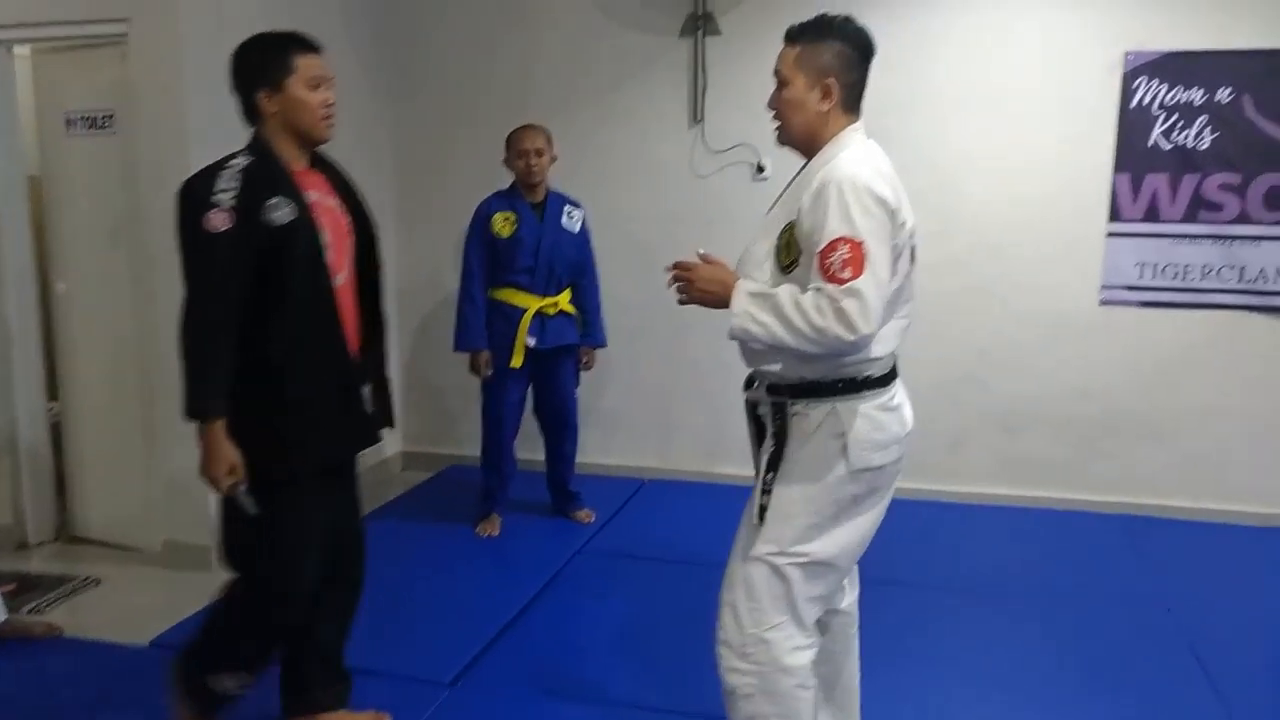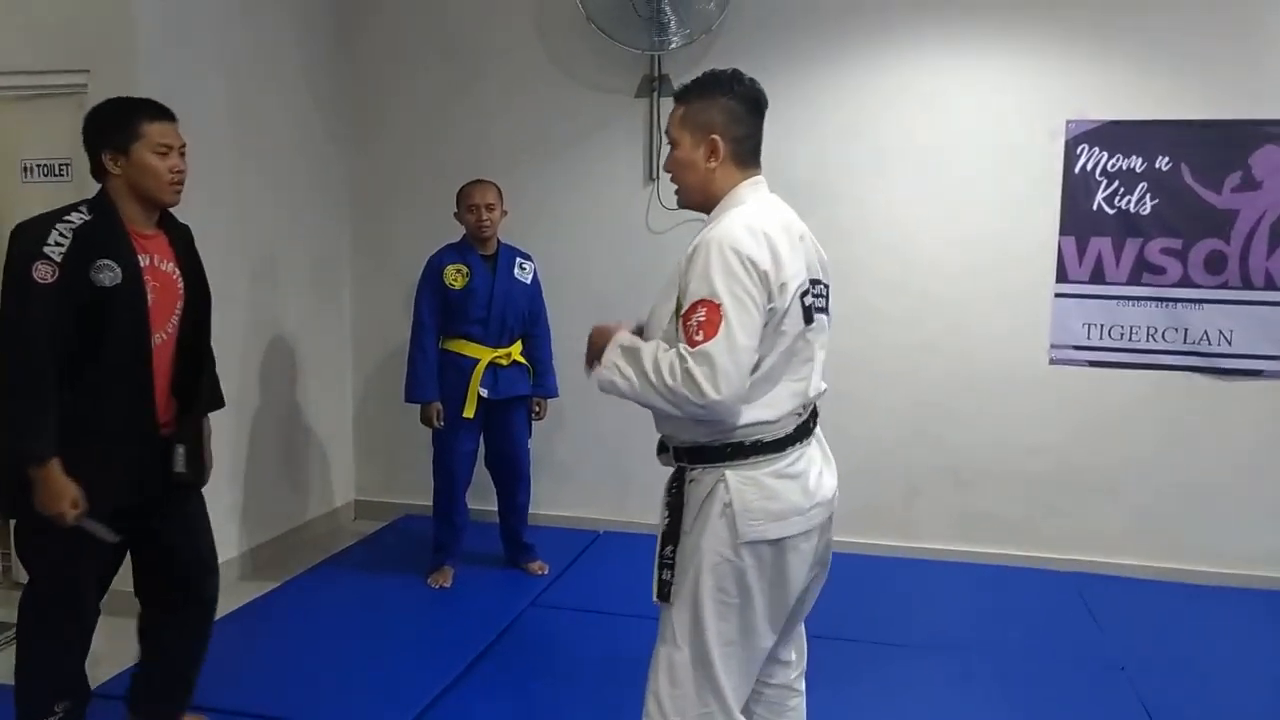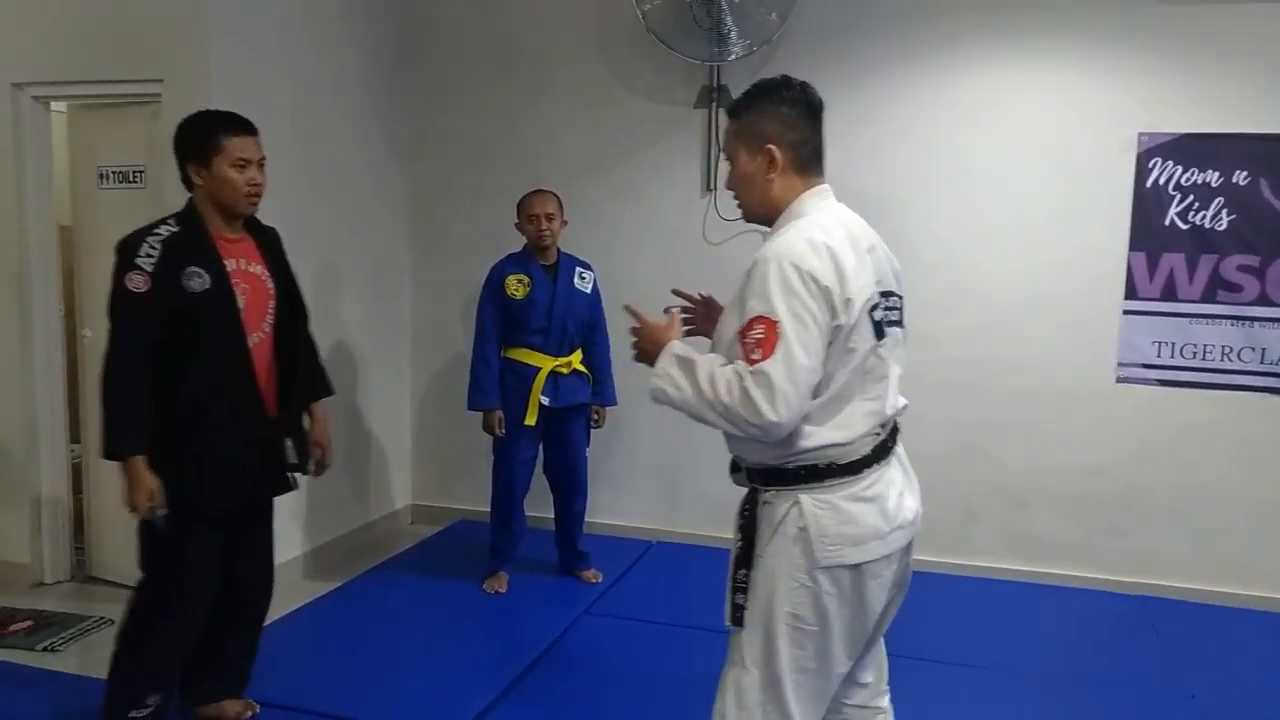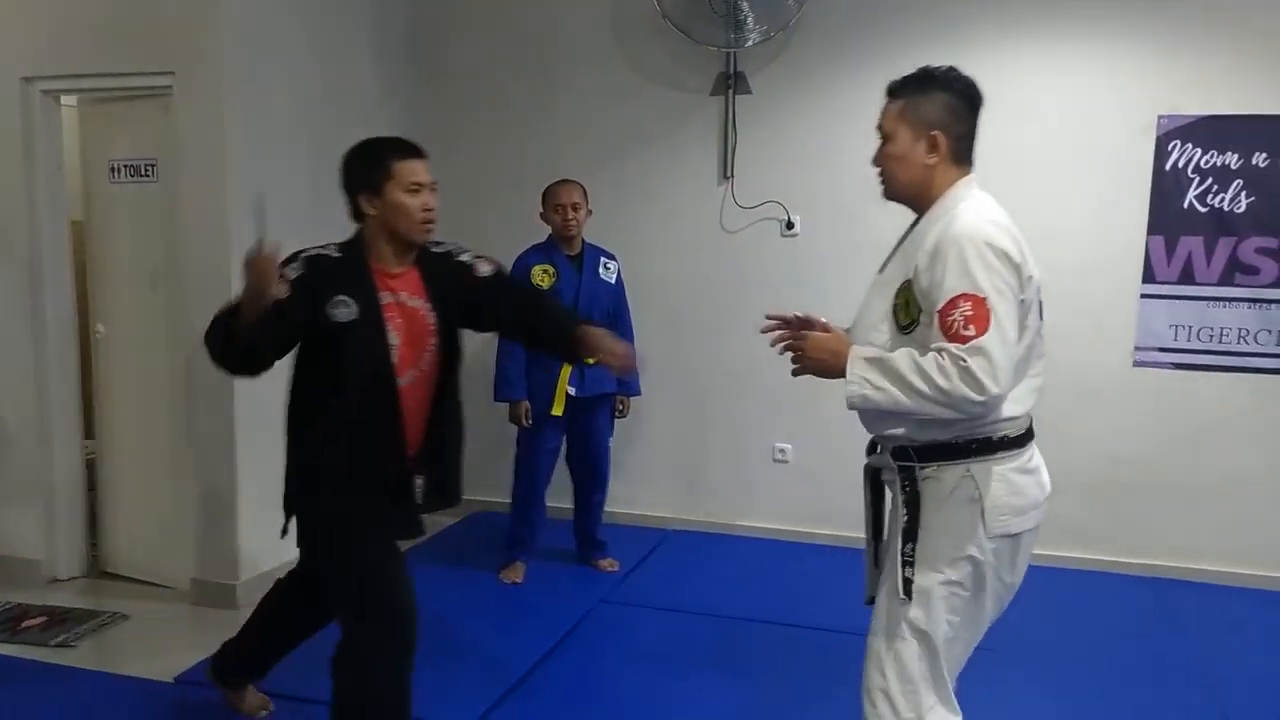
dt=0.5s
person 1, frame 1
left shoulder: (849, 180)
right shoulder: (830, 172)
left elbow: (844, 318)
left wrist: (733, 296)
right wrist: (734, 279)
left hip: (832, 426)
right hip: (822, 417)
left knee: (761, 614)
right knee: (821, 595)
person 1, frame 2
left shoulder: (727, 240)
right shoulder: (788, 229)
left elbow: (702, 386)
left wrist: (617, 346)
right wrist: (664, 324)
left hip: (743, 495)
right hip: (796, 477)
person 1, frame 3
left shoulder: (791, 256)
right shoulder: (860, 239)
left elbow: (765, 405)
left wrist: (670, 356)
right wrist: (734, 328)
left hip: (820, 516)
right hip: (876, 496)
person 1, frame 4
left shoulder: (969, 235)
right shoulder: (939, 227)
left elbow: (973, 378)
left wrist: (847, 365)
right wrist: (842, 339)
left hip: (967, 489)
right hip: (937, 480)
right knee: (906, 656)
person 2, frame 1
left shoulder: (329, 181)
right shoulder: (228, 190)
right elbow: (212, 318)
left wrist: (370, 382)
right wrist: (213, 428)
left hip: (326, 410)
right hip: (273, 421)
left knee: (338, 560)
right knee: (280, 572)
person 2, frame 2
left shoulder: (178, 240)
right shoulder: (58, 240)
left wrist: (199, 429)
left hip: (161, 457)
right hip: (80, 463)
left knee: (190, 582)
right knee: (63, 602)
person 2, frame 3
left shoulder: (265, 242)
right shoulder: (158, 252)
left elbow: (292, 334)
right elbow: (129, 364)
left wrist: (313, 410)
right wrist: (134, 461)
left hip: (256, 451)
right hip: (191, 460)
left knee: (247, 586)
right knee: (175, 593)
person 2, frame 4
left shoulder: (449, 270)
right shoulder: (320, 275)
left elbow: (524, 307)
right elbow: (239, 352)
left wrist: (588, 339)
right wrist: (252, 308)
left hip: (403, 479)
right hip: (339, 480)
left knee: (320, 587)
right knee: (385, 613)
left ankle: (234, 668)
person 3, frame 1
left shoulder: (571, 213)
right shoulder: (491, 211)
left elbow: (585, 280)
right elbow: (474, 282)
left wrist: (590, 337)
right wrist: (476, 342)
left hip: (558, 332)
right hip: (506, 333)
left knee: (562, 420)
right knee: (500, 424)
left ankle: (566, 498)
right ankle: (492, 508)
person 3, frame 2
left shoulder: (522, 265)
right shoulder: (443, 263)
left elbow: (538, 331)
right elbow: (425, 334)
left wrist: (541, 387)
right wrist: (426, 394)
left hip: (511, 383)
right hip: (458, 382)
left knee: (515, 471)
right knee: (452, 473)
left ankle: (520, 550)
right ankle: (444, 558)
person 3, frame 3
left shoulder: (582, 274)
right shoulder: (504, 273)
left elbow: (597, 340)
right elbow: (487, 343)
left wrist: (601, 395)
right wrist: (489, 402)
left hip: (570, 391)
right hip: (519, 391)
left knee: (572, 480)
right knee: (510, 481)
left ankle: (574, 558)
right ankle: (499, 565)
person 3, frame 4
left shoulder: (606, 264)
right shoulder: (529, 263)
left elbow: (620, 330)
right elbow: (512, 334)
left wrist: (625, 385)
right wrist: (515, 393)
left hip: (594, 383)
right hip: (543, 382)
left knee: (593, 469)
right knee: (532, 470)
left ankle: (591, 547)
right ankle: (517, 554)
